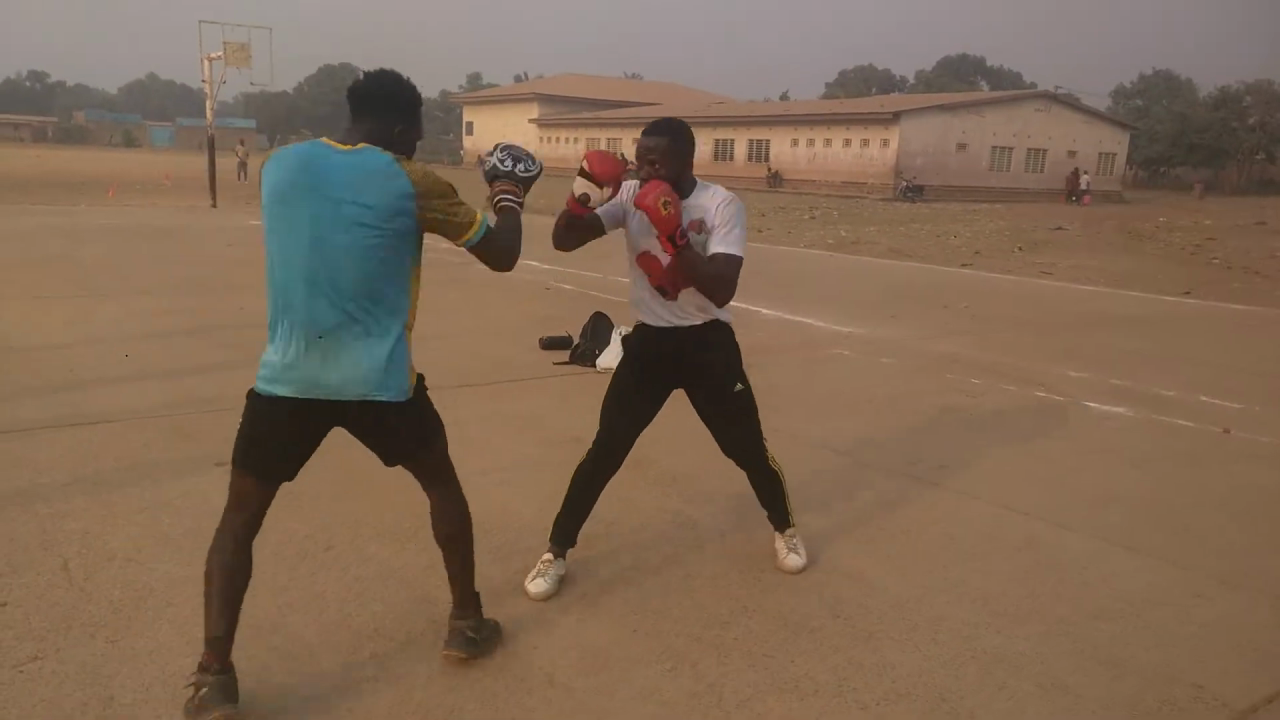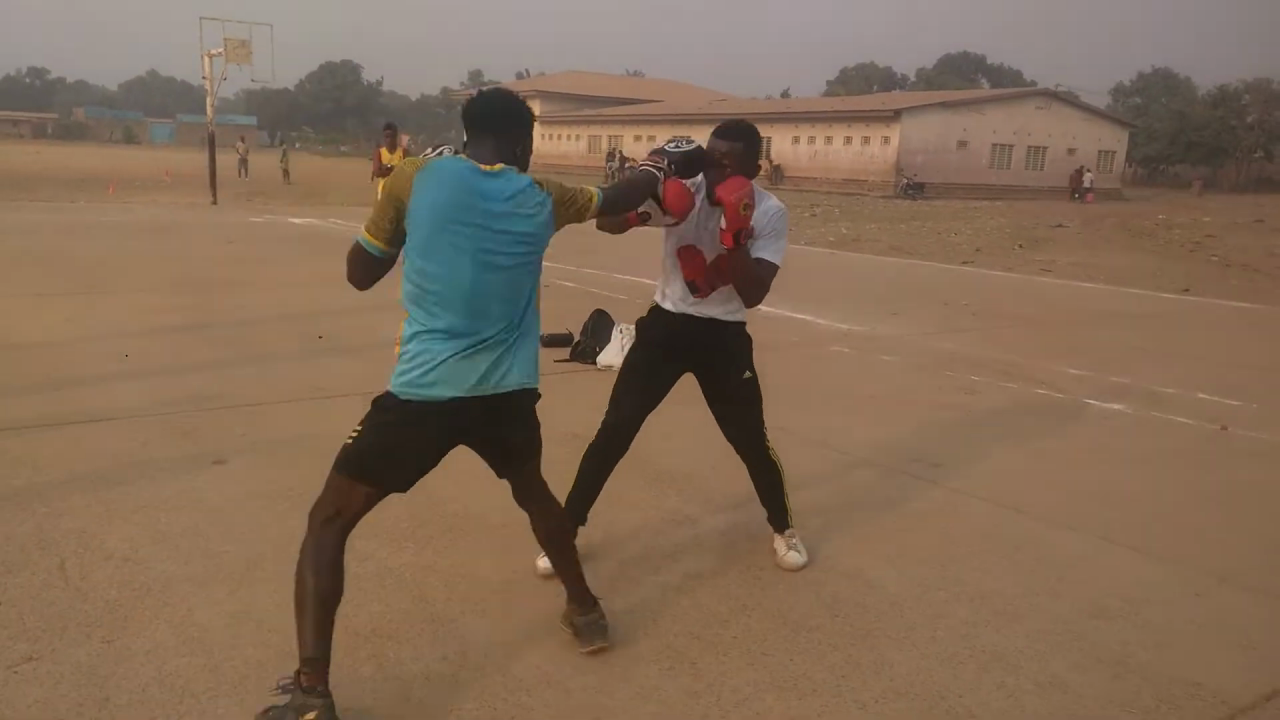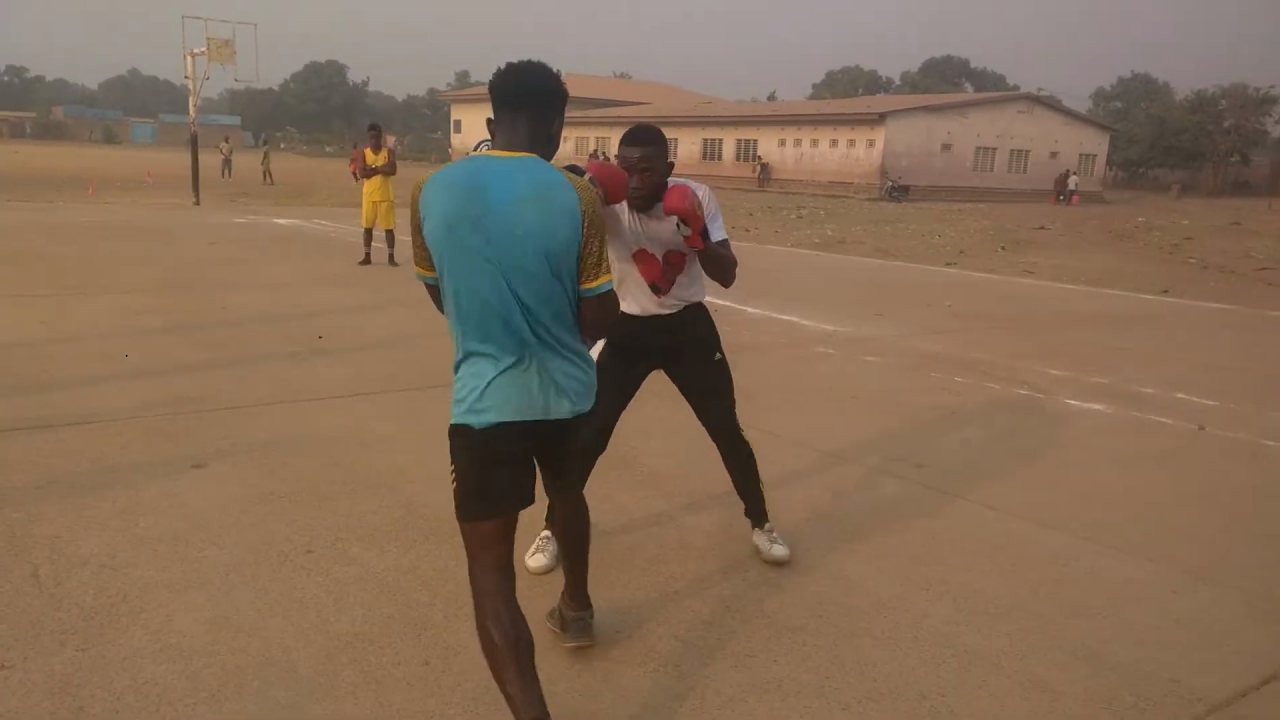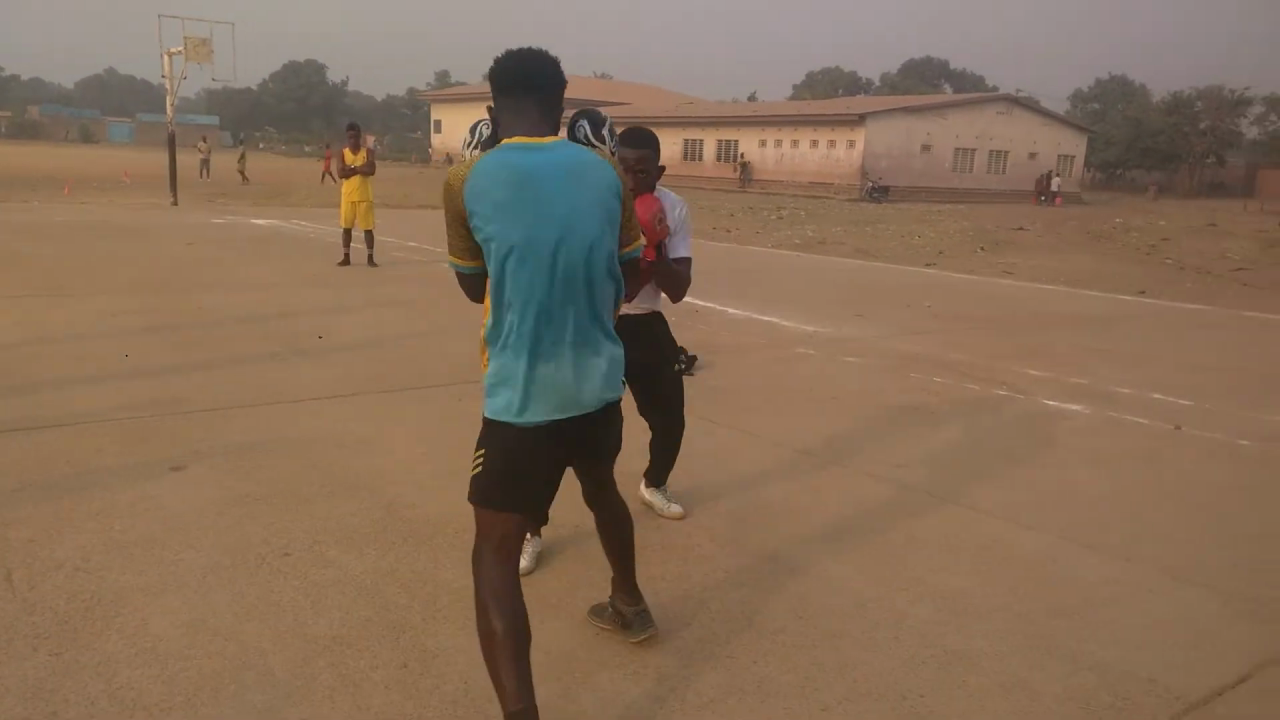
dt=0.3s
person 1, frame 1
left shoulder: (280, 165)
right shoulder: (414, 185)
right elbow: (501, 254)
right wrist: (509, 190)
left hip: (286, 378)
right hip: (379, 380)
left knee: (237, 520)
right knee: (441, 480)
right ankle: (467, 620)
person 1, frame 2
left shoulder: (415, 177)
right shoulder: (545, 198)
left elbow: (360, 274)
right elbow: (624, 198)
right wrist: (662, 168)
left hip: (425, 388)
right hip: (510, 388)
left knee: (327, 526)
right knee: (532, 490)
right ankle: (583, 610)
person 1, frame 3
left shoulder: (431, 191)
right shoulder: (575, 197)
right elbow: (601, 319)
left hip: (485, 403)
right hip: (566, 392)
left knee: (489, 573)
right knee: (564, 487)
right ankle: (576, 607)
person 1, frame 4
left shoulder: (467, 183)
right shoulder: (606, 174)
left elbow: (475, 288)
left hip: (521, 399)
right hip: (598, 384)
left knee: (494, 562)
right knee: (600, 487)
right ankle: (627, 601)
person 2, frame 1
left shoulder: (722, 205)
right shoulder: (629, 195)
left elbow: (721, 291)
right elbow: (564, 239)
left wrist: (674, 236)
right wrist: (582, 198)
left hip: (708, 344)
right hip: (649, 341)
left knee: (747, 448)
right knee: (605, 449)
left ankle: (785, 530)
right ankle: (556, 552)
person 2, frame 2
left shoulder: (768, 213)
left elbow: (753, 296)
right elbow: (608, 223)
left hip: (724, 336)
right hip: (664, 327)
left knee: (752, 441)
right knee: (614, 431)
left ankle: (783, 529)
right ankle: (566, 530)
person 2, frame 3
left shoulder: (697, 197)
right shoulder: (610, 202)
left elbow: (726, 275)
left wrist: (695, 230)
left hip: (689, 326)
right hip: (630, 328)
left knee: (726, 428)
right knee: (591, 430)
left ankle: (761, 524)
right ankle: (553, 529)
person 2, frame 4
left shoulder: (673, 209)
left elbow: (677, 291)
left wrist: (655, 244)
left hip: (646, 327)
left knee: (669, 419)
left ankle: (654, 484)
right ankle: (529, 530)
